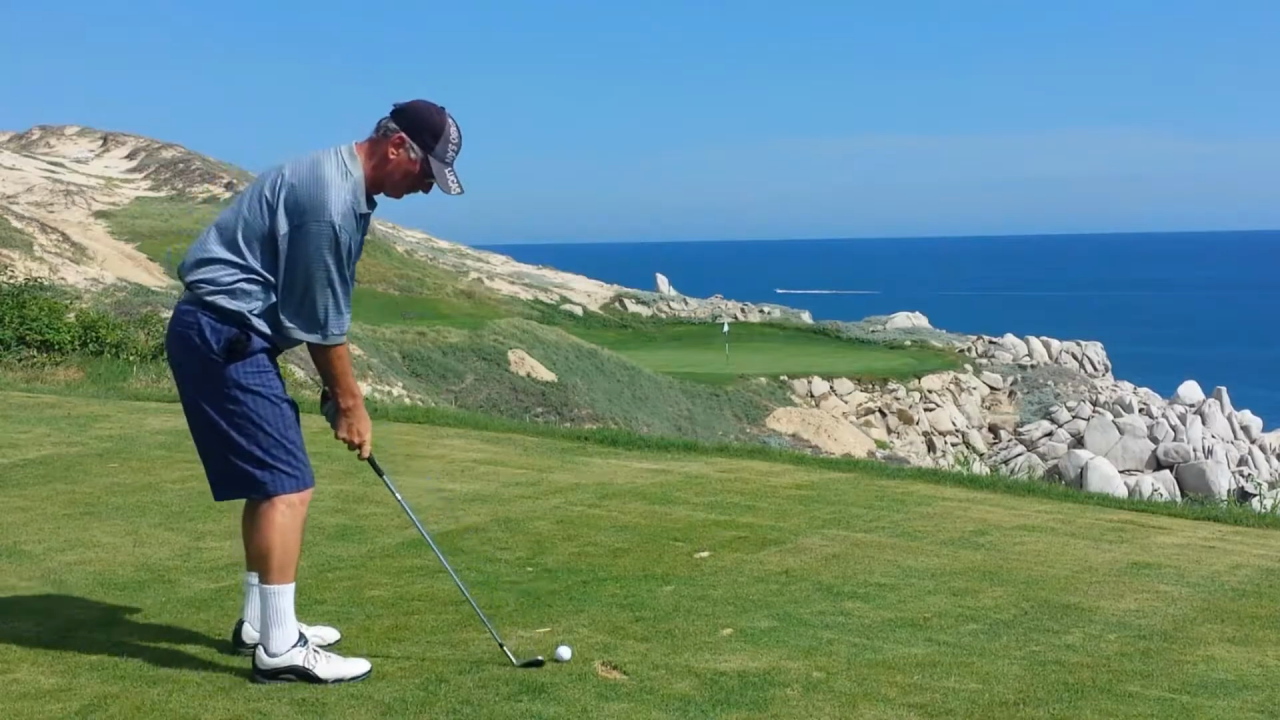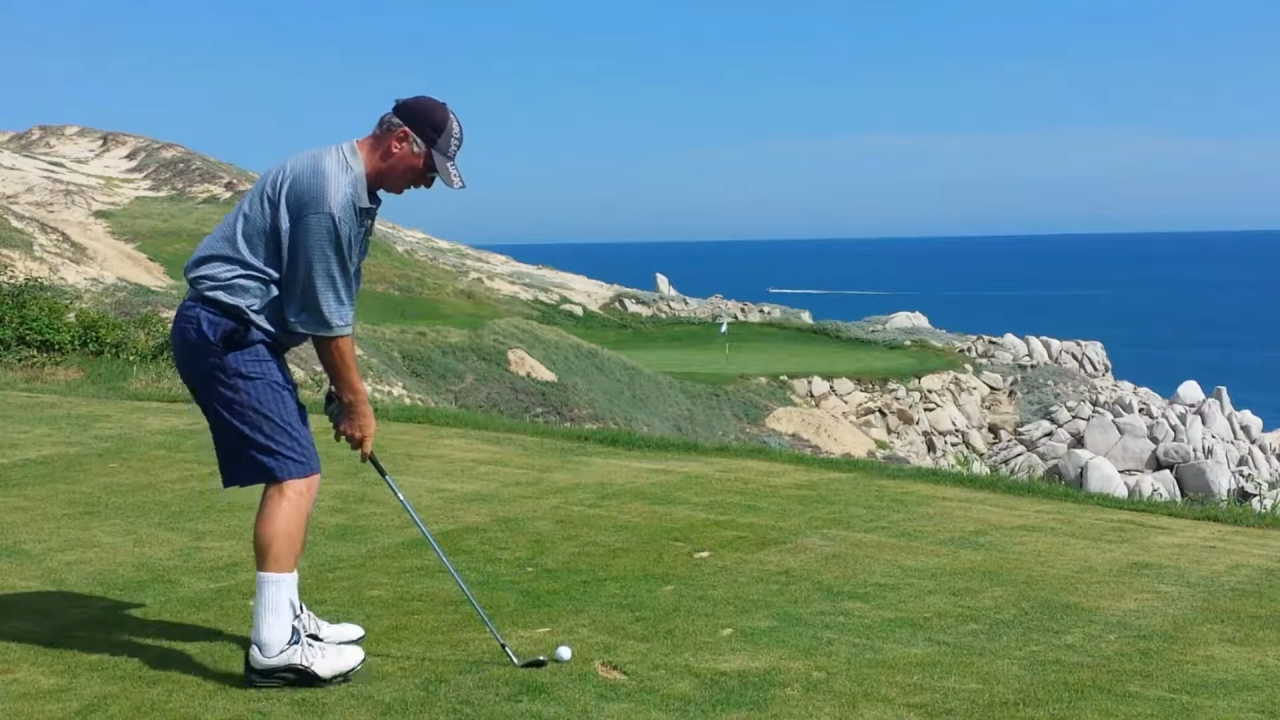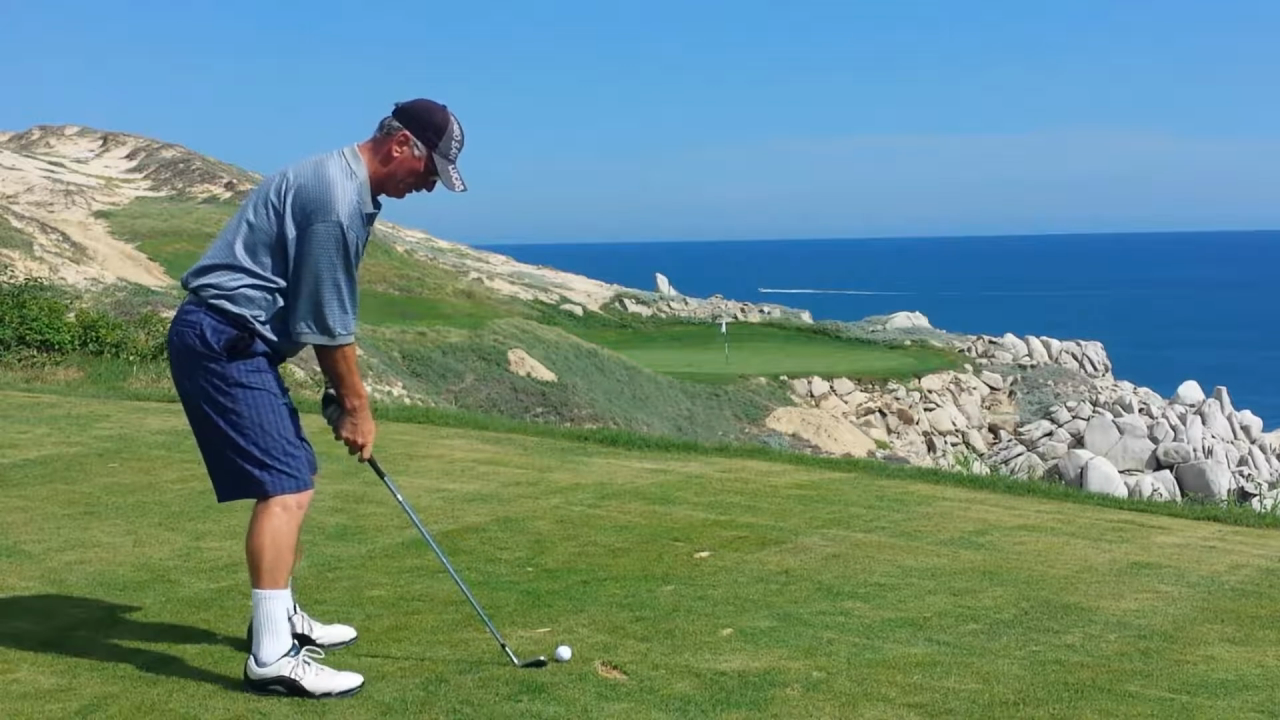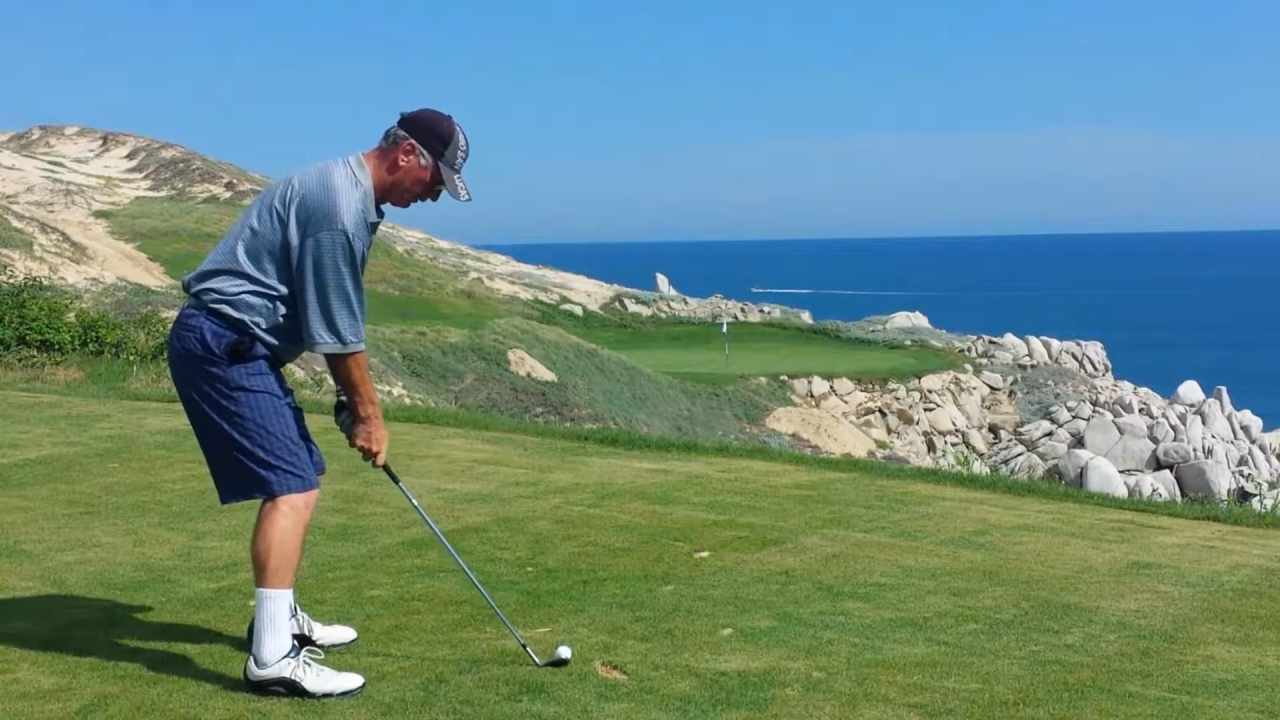
dt=0.7s
person 1, frame 1
left shoulder: (346, 185)
right shoulder: (329, 200)
left elbow: (318, 311)
right elbow: (320, 321)
left wrist: (338, 390)
right wrist: (351, 405)
left hip: (231, 333)
right hip: (224, 334)
left knee: (271, 481)
right knee: (286, 483)
left ankle: (260, 621)
right ankle: (279, 647)
person 1, frame 2
left shoulder: (353, 187)
right shoulder: (329, 191)
left elbow: (329, 304)
right elbow: (323, 313)
left wrist: (343, 389)
right wrist: (355, 401)
left hip: (242, 333)
right hip: (224, 332)
left knee: (296, 470)
right knee: (294, 474)
left ankle: (285, 615)
right ankle: (273, 645)
person 1, frame 3
left shoulder: (345, 185)
right shoulder: (336, 198)
left elbow: (322, 314)
right elbow: (328, 323)
left wrist: (344, 396)
right wrist: (356, 407)
left hip: (234, 340)
right hip: (224, 340)
left knee: (292, 477)
right knee: (285, 487)
left ankle: (278, 617)
right ankle: (273, 656)
person 1, frame 4
left shoulder: (349, 190)
right shoulder: (340, 207)
left elbow: (334, 318)
right elbow: (338, 329)
left wrist: (350, 398)
right wrist: (369, 413)
left hip: (236, 344)
right hip: (221, 345)
left knee: (302, 478)
right knee: (291, 488)
left ankle: (278, 617)
right ankle: (273, 657)
